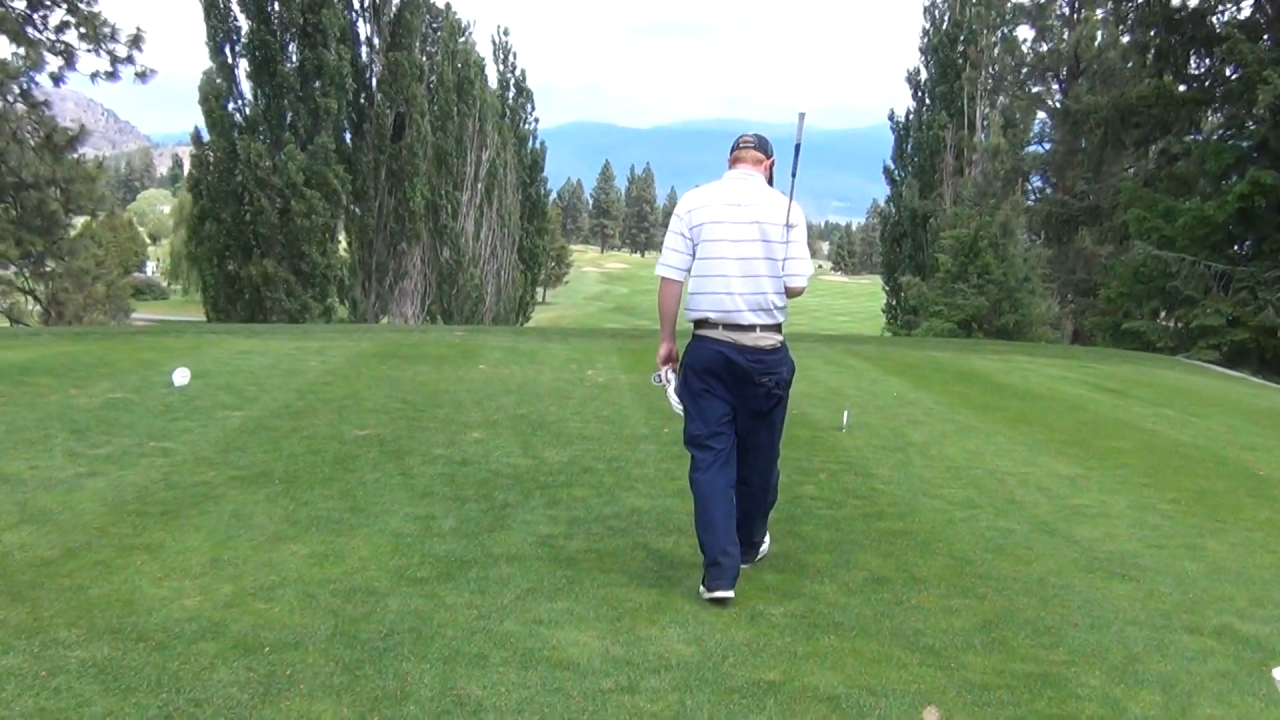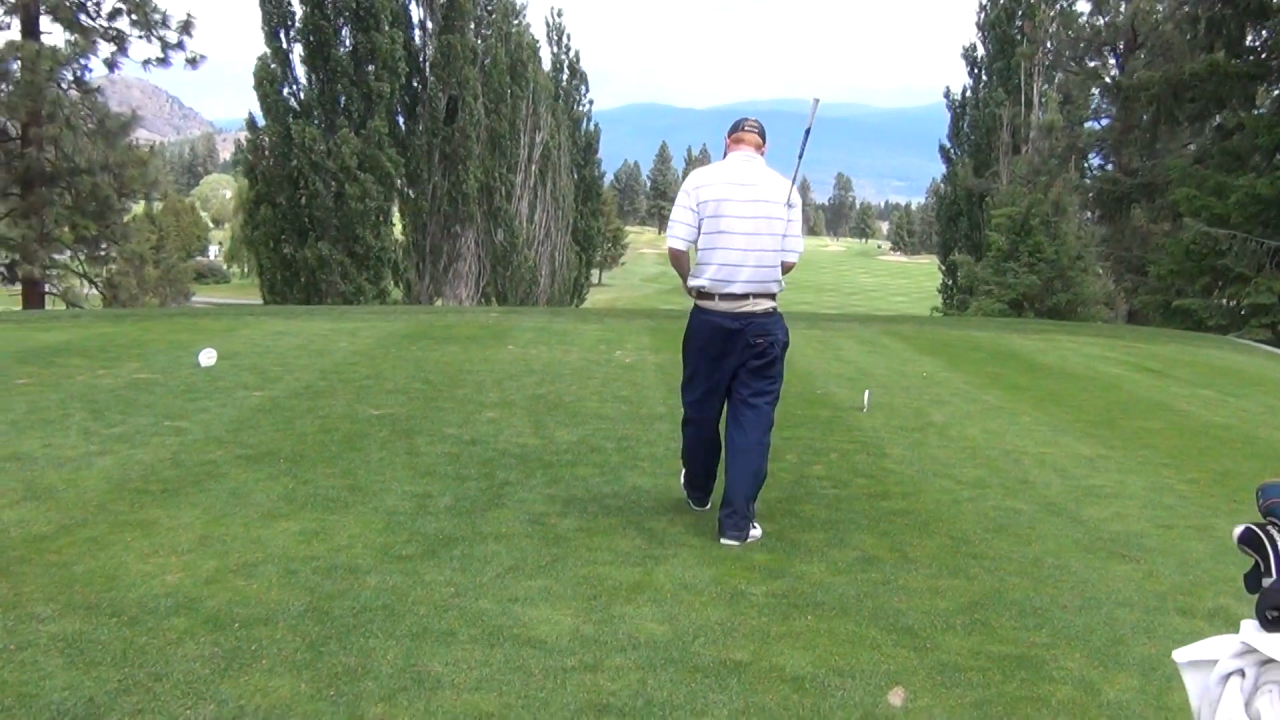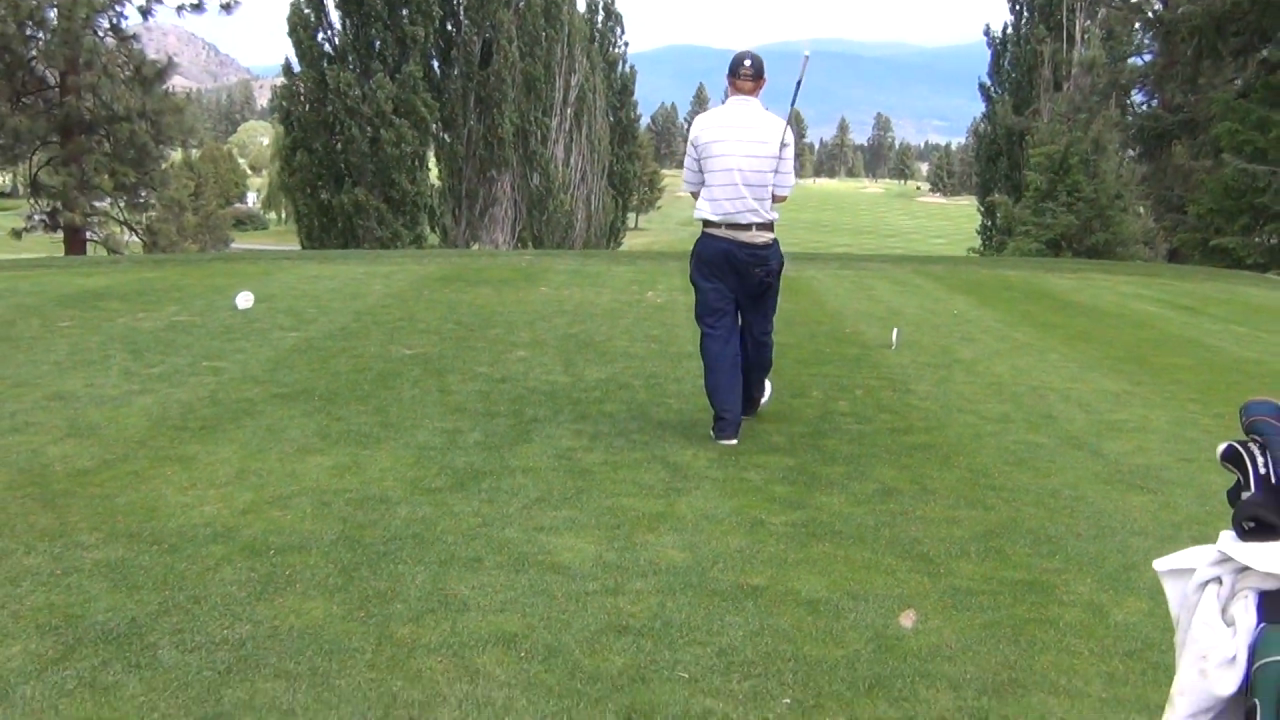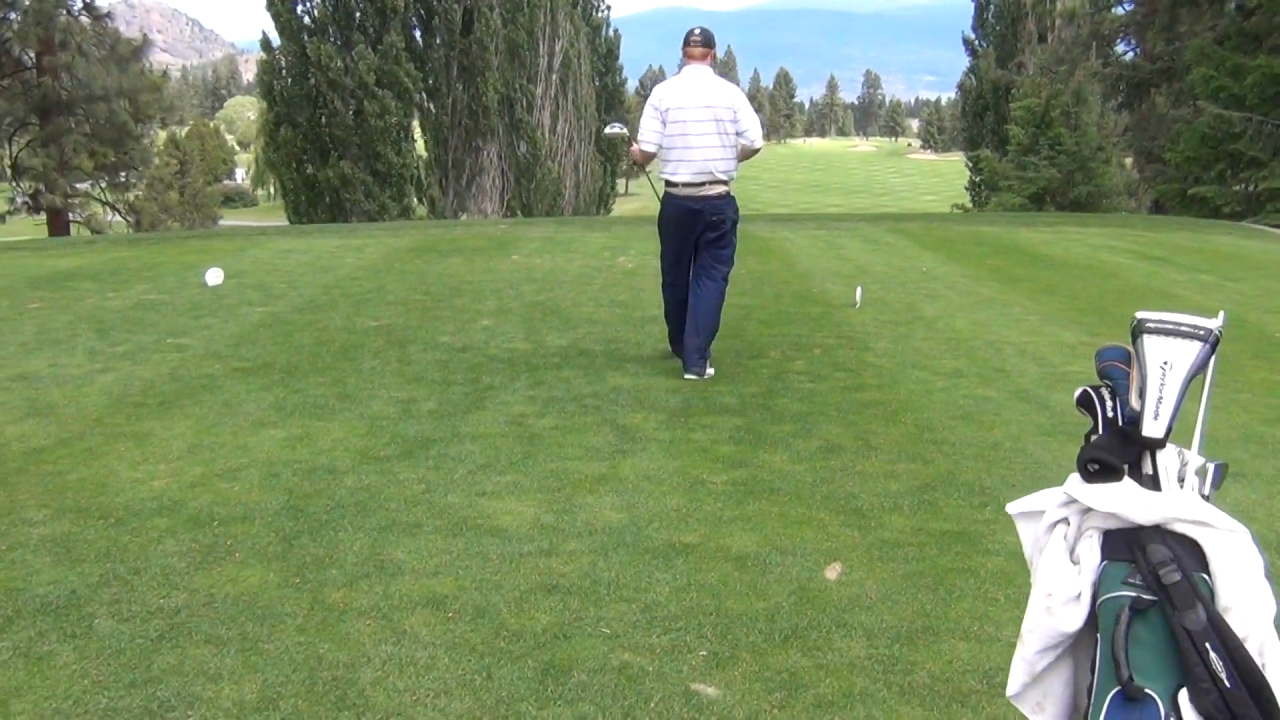
dt=0.7s
person 1, frame 1
left shoulder: (693, 202)
right shoulder: (786, 208)
left elbow: (670, 277)
right elbow: (796, 286)
left wrist: (666, 340)
left hip: (708, 348)
right hip: (765, 349)
left knee: (711, 458)
right knee: (759, 454)
left ankle: (719, 573)
right ankle: (748, 544)
person 1, frame 2
left shoulder: (700, 180)
right shoulder: (784, 188)
left elbow: (676, 247)
right elbow: (788, 261)
left hip: (709, 315)
right hip: (761, 318)
left knee: (701, 409)
right knee: (753, 418)
left ankle: (699, 490)
right ankle: (737, 521)
person 1, frame 3
left shoulder: (703, 124)
right shoulder: (778, 128)
left elbow: (692, 187)
right elbow: (782, 194)
left hip: (714, 243)
right hip: (760, 245)
left knee: (717, 331)
right knee: (757, 328)
left ankle: (726, 422)
right ankle: (751, 398)
person 1, frame 4
left shoulder: (663, 92)
right shoulder: (729, 92)
left elbow: (647, 151)
right elbow: (754, 143)
left wrist: (637, 156)
left hip: (676, 199)
right hip: (717, 200)
left knee: (675, 276)
right knee: (711, 278)
left ankle: (681, 346)
right ankle: (696, 359)
